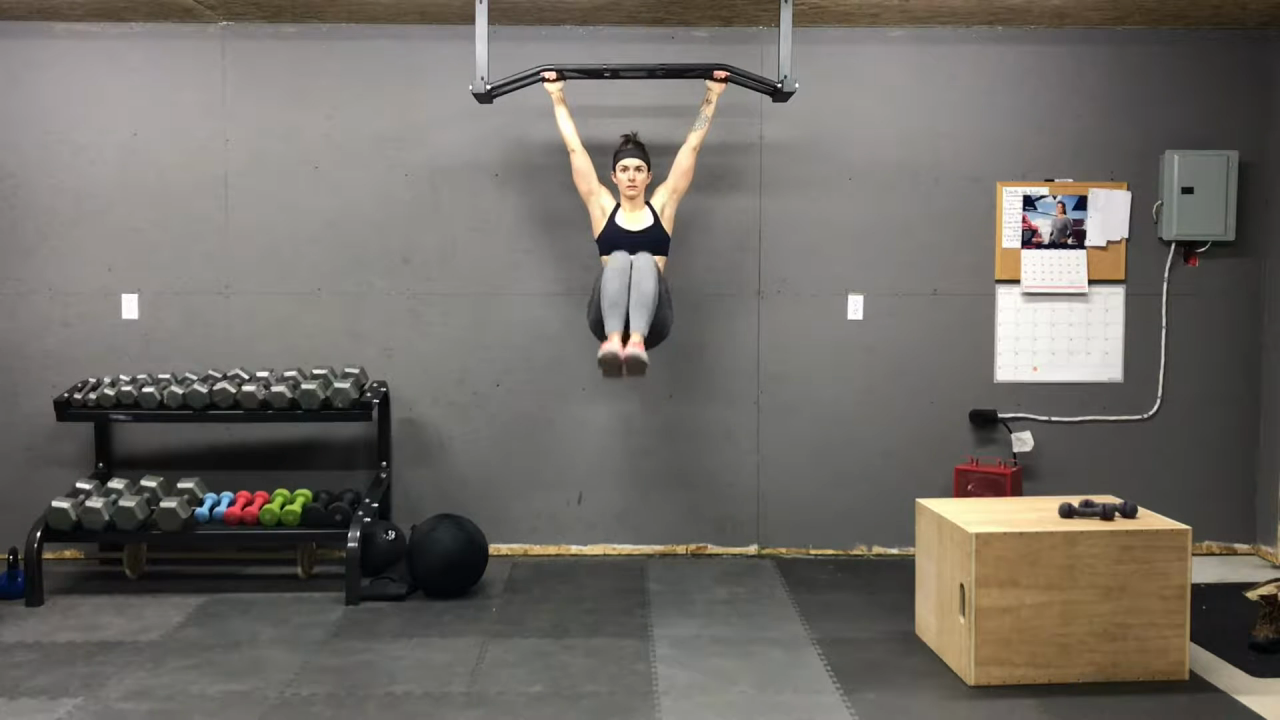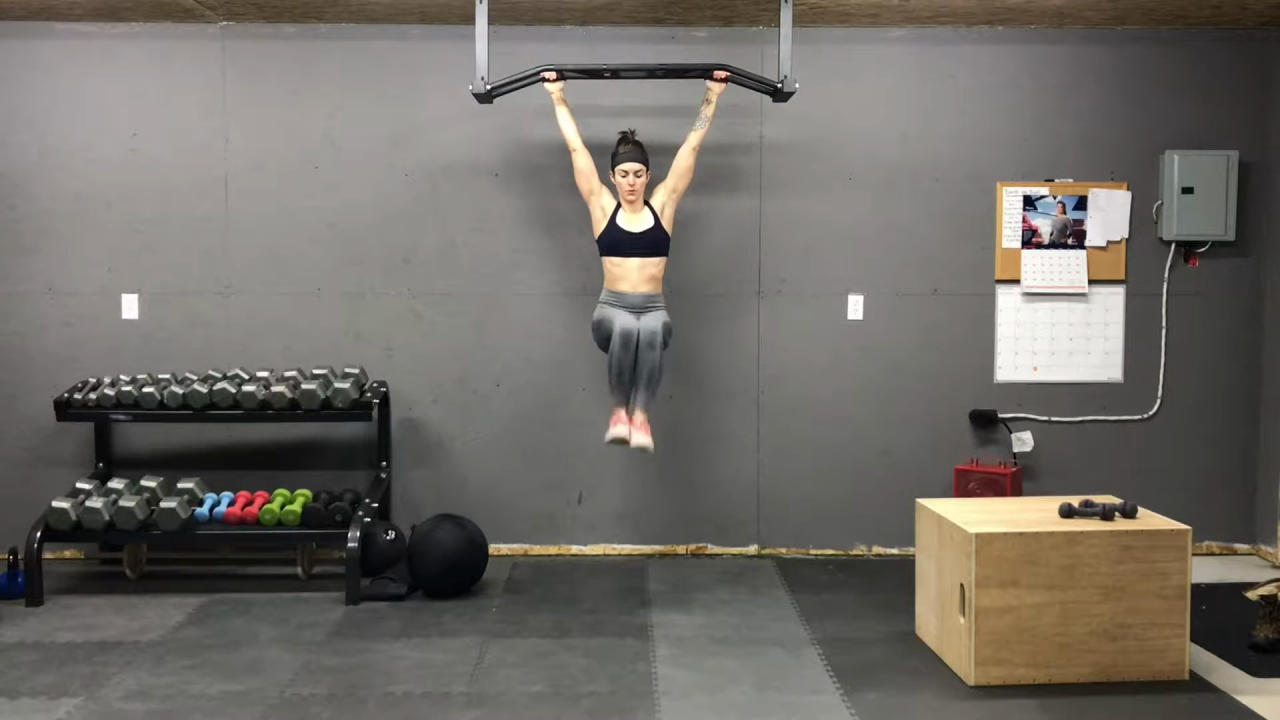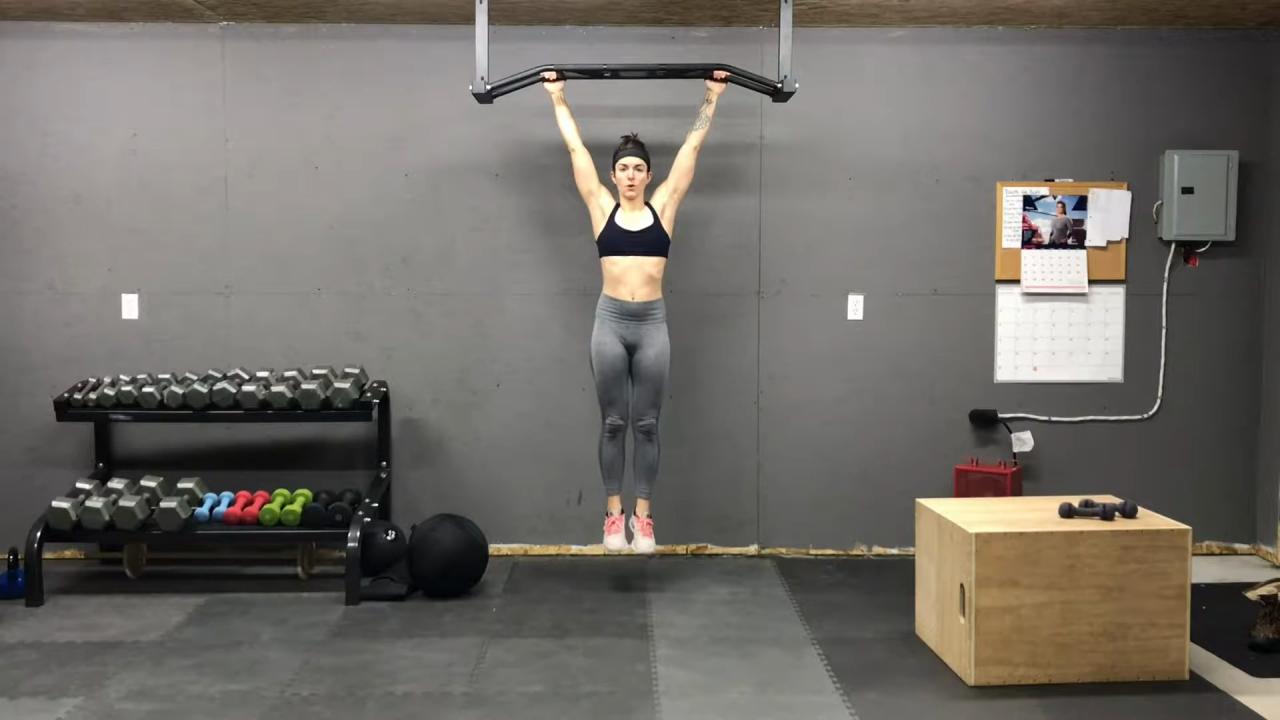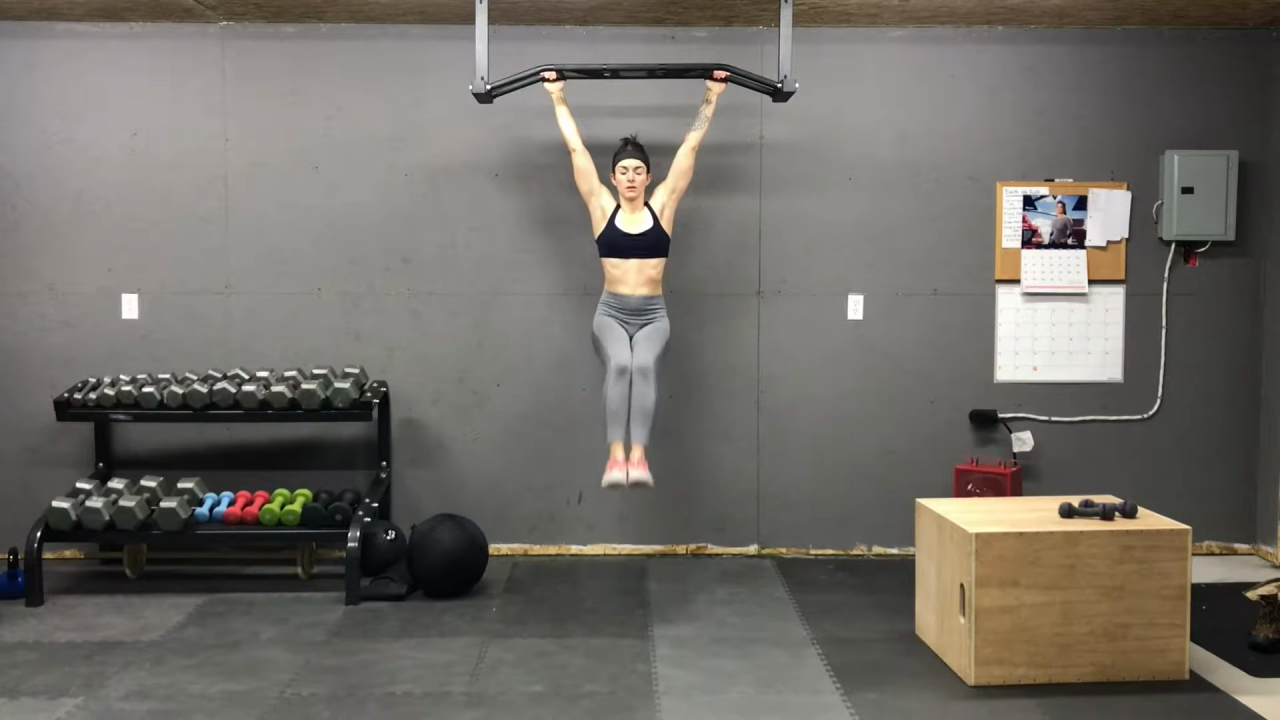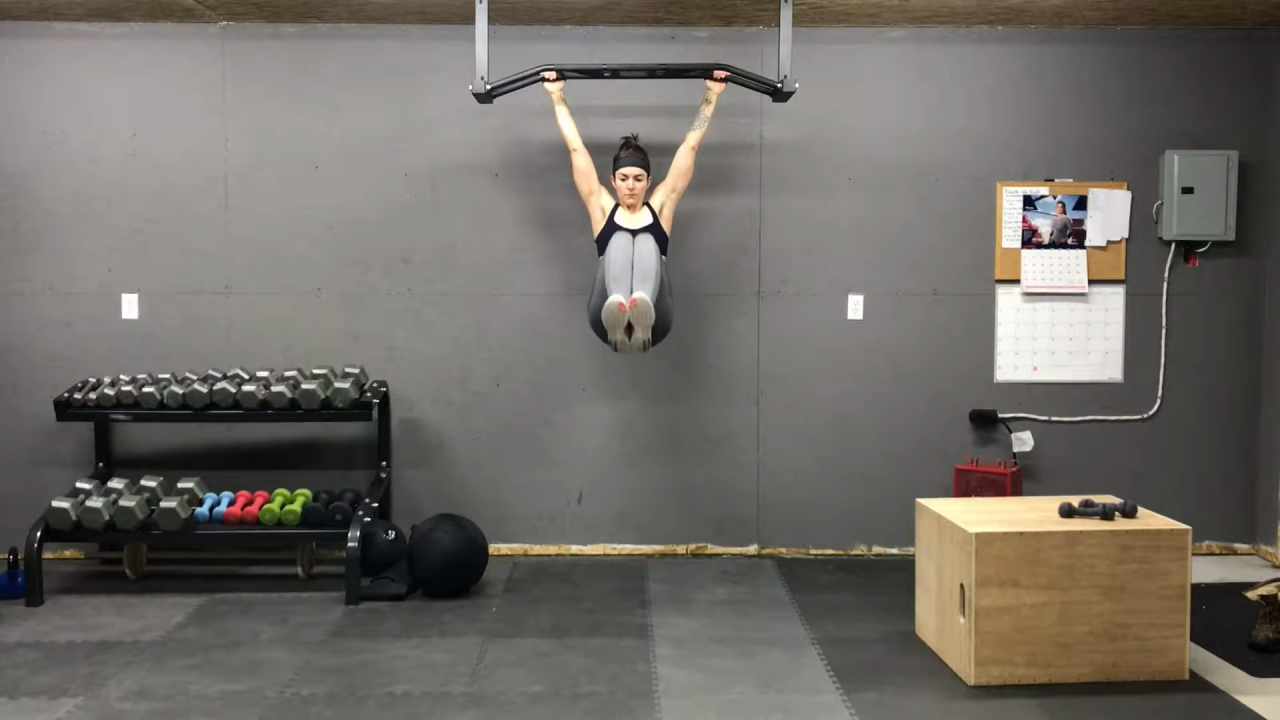
dt=1s
person 1, frame 1
left shoulder: (663, 203)
right shoulder: (602, 205)
left elbow: (692, 147)
right elbow: (575, 148)
left wrist: (712, 96)
right wrist: (557, 96)
left hip: (650, 306)
right hip: (611, 302)
left knee: (644, 265)
right knee: (619, 262)
left ankle: (635, 344)
right ankle: (614, 344)
person 1, frame 2
left shoulder: (662, 204)
right shoulder: (602, 205)
left elbow: (691, 147)
right elbow: (576, 148)
left wrist: (711, 96)
right wrist: (558, 97)
left hip: (653, 310)
right hip: (610, 314)
left knee: (653, 328)
right knee: (625, 328)
left ankle: (640, 418)
right ankle: (618, 415)
person 1, frame 3
left shoulder: (663, 206)
right shoulder: (602, 207)
left elbow: (692, 146)
right elbow: (575, 147)
left wrist: (712, 96)
right wrist: (557, 97)
left hip: (652, 324)
right hip: (610, 322)
left knee: (646, 423)
right knee: (613, 422)
left ankle: (643, 514)
right ankle: (614, 512)
person 1, frame 4
left shoulder: (663, 204)
right shoulder: (602, 206)
left elbow: (690, 146)
right elbow: (576, 148)
left wrist: (711, 96)
right wrist: (558, 97)
left hip: (652, 317)
right hip: (611, 315)
left knee: (643, 366)
right knee: (620, 366)
left ankle: (638, 457)
right ankle: (616, 457)
person 1, frame 5
left shoulder: (661, 205)
right shoulder: (601, 207)
left elbow: (690, 146)
right elbow: (576, 148)
left wrist: (711, 95)
right wrist: (557, 96)
left hip: (654, 319)
right hip: (606, 316)
left knee: (645, 245)
right knee: (619, 243)
left ankle: (641, 317)
right ankle: (618, 317)
